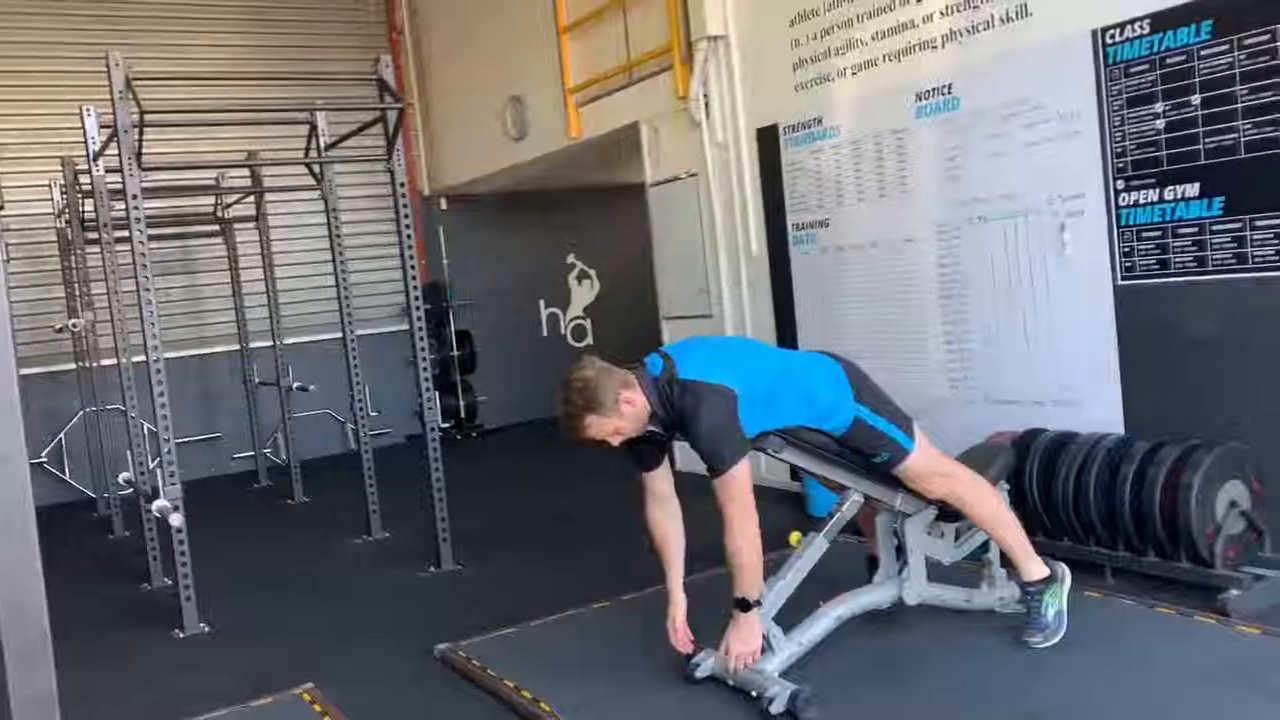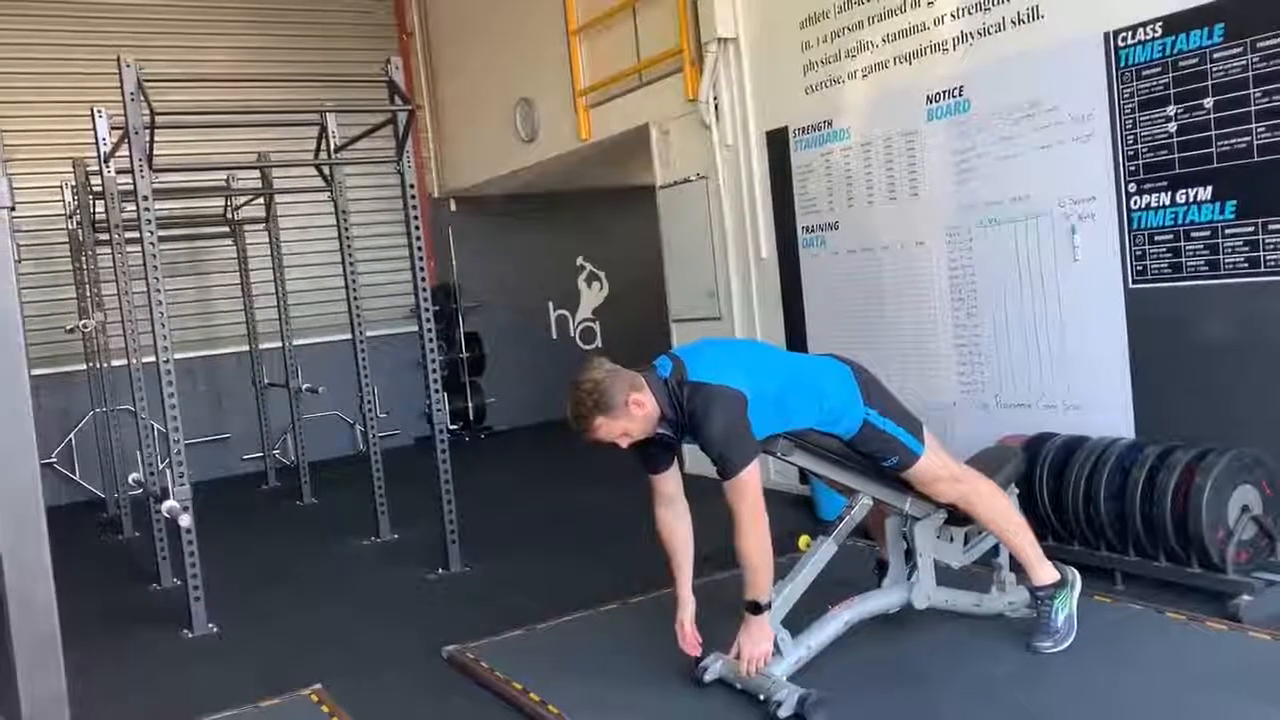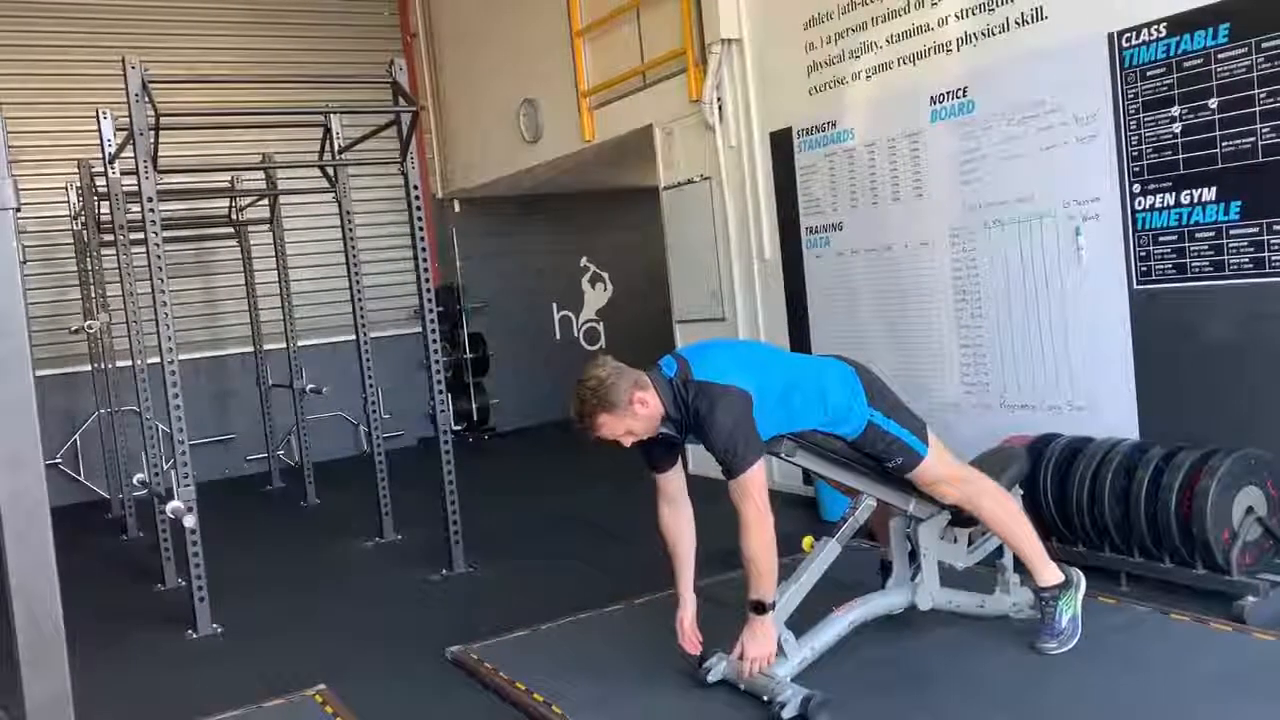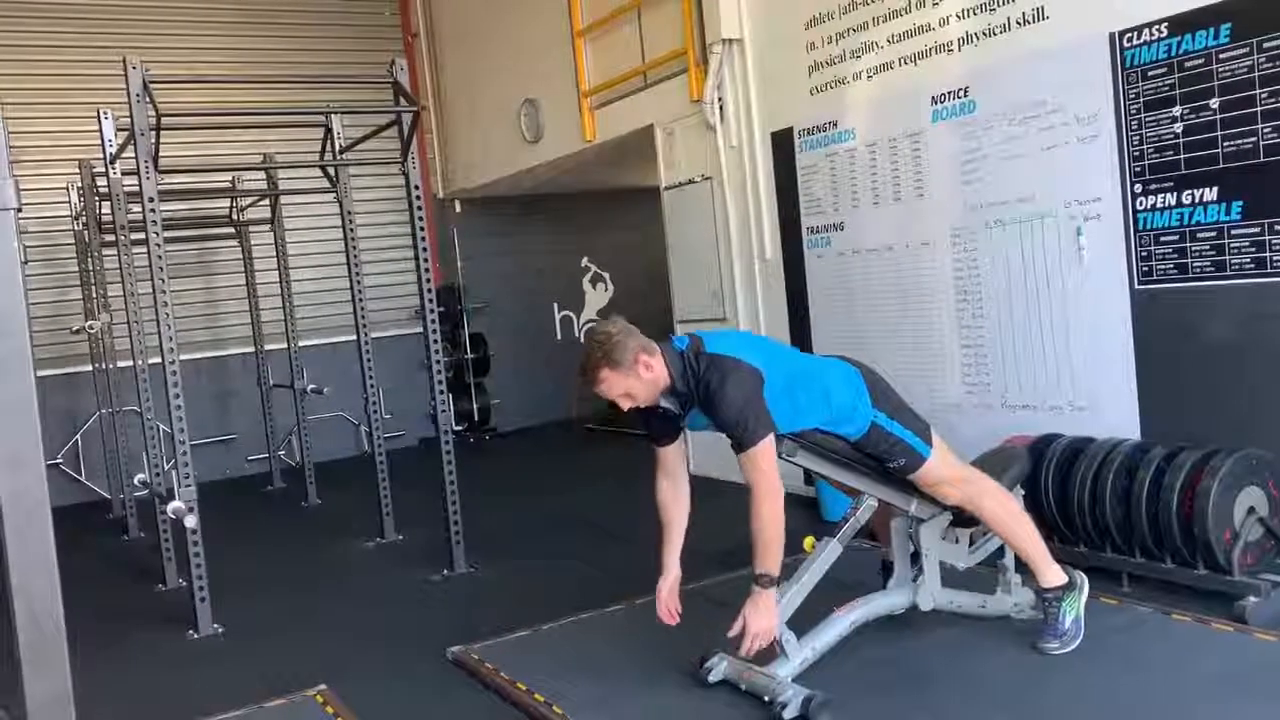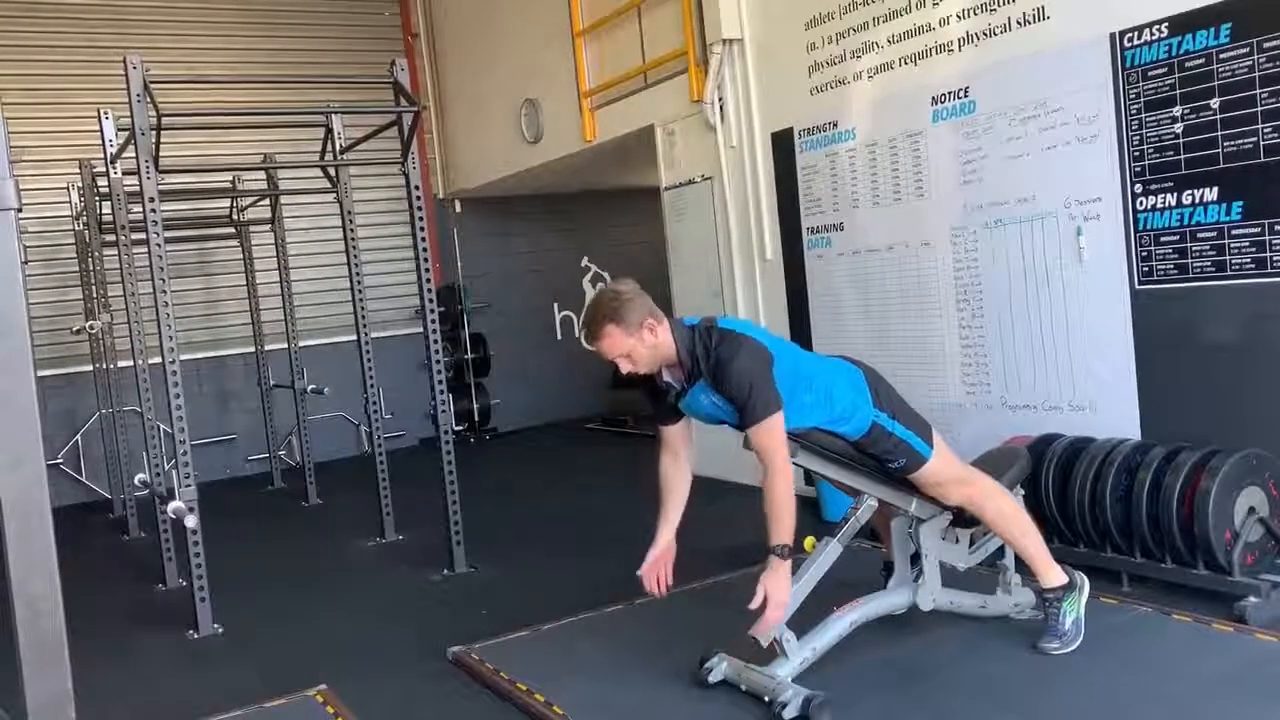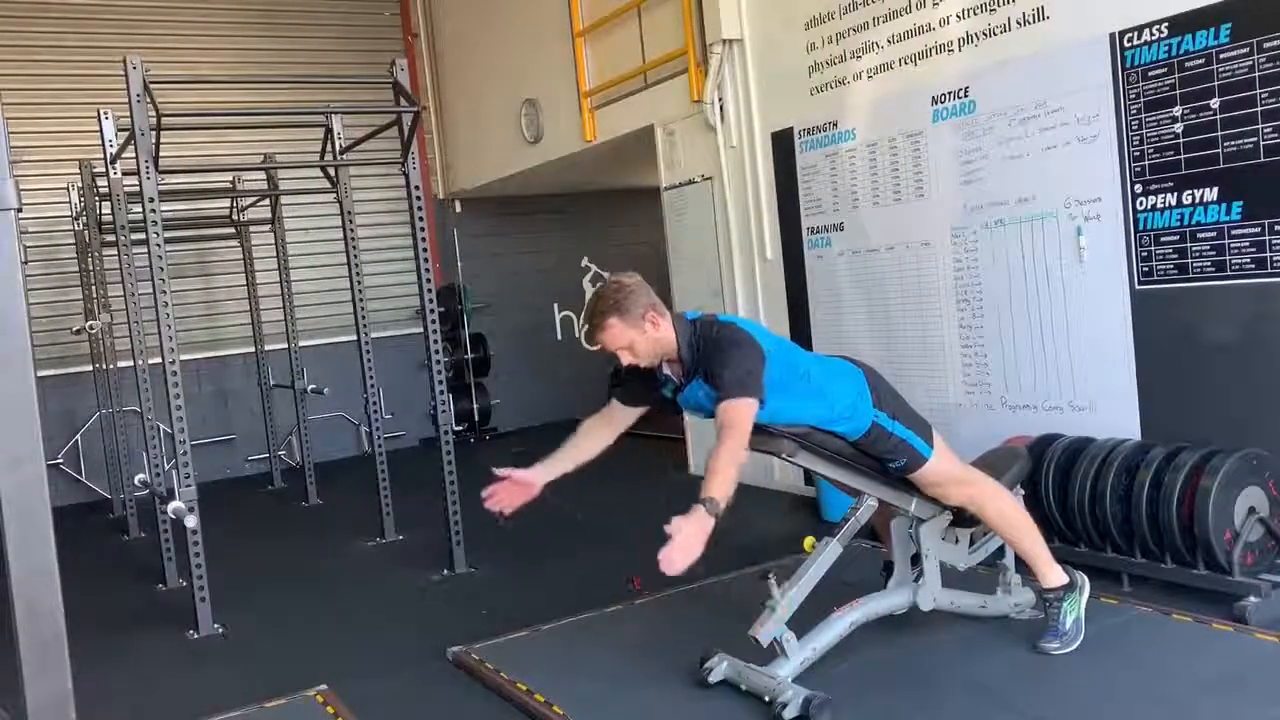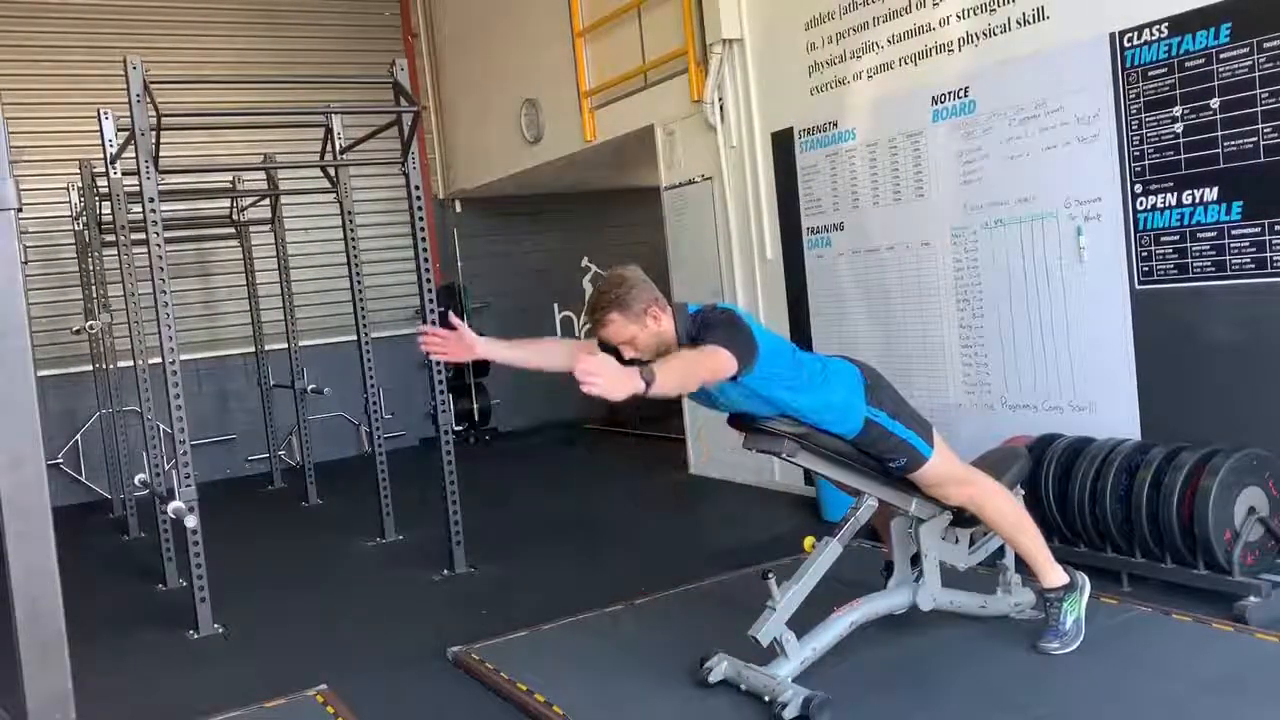
dt=0.5s
person 1, frame 1
left shoulder: (701, 404)
right shoulder: (639, 397)
left elbow: (740, 516)
right elbow: (660, 501)
left wrist: (746, 614)
right wrist: (676, 594)
left hip: (834, 394)
right hip: (802, 409)
left knee: (935, 477)
left ankle: (1041, 578)
person 1, frame 2
left shoulder: (711, 406)
right shoulder: (648, 401)
left elbow: (750, 518)
right elbow: (670, 503)
left wrist: (756, 617)
right wrist: (685, 597)
left hip: (843, 397)
right hip: (809, 412)
left knee: (945, 481)
left ankle: (1051, 582)
person 1, frame 3
left shoulder: (715, 403)
right shoulder: (652, 402)
left elbow: (755, 516)
right elbow: (673, 501)
left wrist: (760, 616)
right wrist: (686, 596)
left hip: (848, 399)
right hip: (815, 410)
left knee: (951, 483)
left ankle: (1056, 584)
person 1, frame 4
left shoulder: (724, 380)
right shoulder: (655, 390)
left elbow: (766, 492)
right elbow: (671, 475)
left wrist: (764, 593)
right wrist: (671, 567)
left hip: (851, 401)
right hip: (814, 419)
left knee: (954, 484)
left ankle: (1058, 585)
person 1, frame 5
left shoulder: (732, 355)
right shoulder: (660, 373)
left elbow: (776, 466)
right elbow: (675, 452)
left wrist: (779, 564)
right wrist: (665, 537)
left hip: (855, 402)
right hip: (815, 422)
left knee: (956, 486)
left ankle: (1059, 585)
person 1, frame 6
left shoulder: (726, 344)
right shoulder: (657, 366)
left elbow: (734, 437)
right elbow: (607, 422)
left wrist: (703, 517)
right wrist: (539, 476)
left hip: (858, 403)
right hip: (816, 423)
left knee: (956, 486)
left ankle: (1060, 585)
person 1, frame 7
left shoulder: (721, 327)
right shoulder: (644, 345)
left elbow: (700, 368)
right elbow: (569, 354)
left wrist: (634, 383)
right wrist: (484, 348)
left hip: (855, 402)
right hip: (819, 421)
left knee: (956, 486)
left ankle: (1060, 587)
right ankle: (910, 571)
